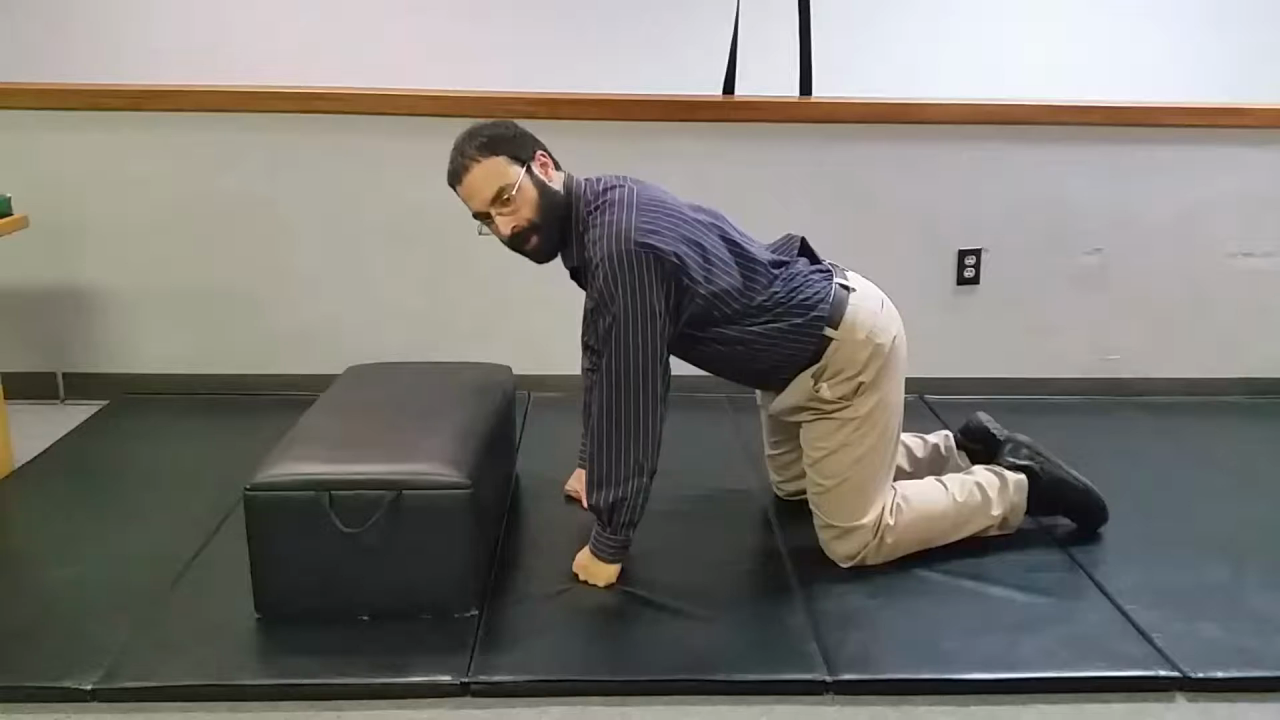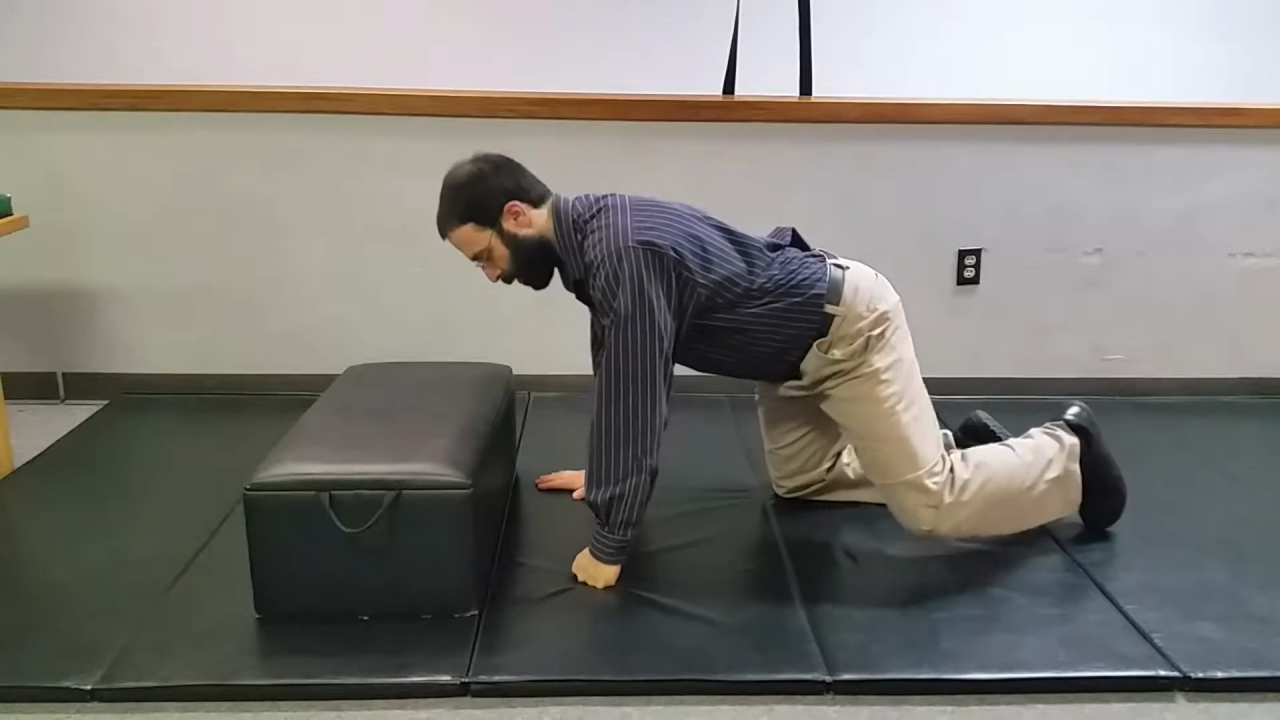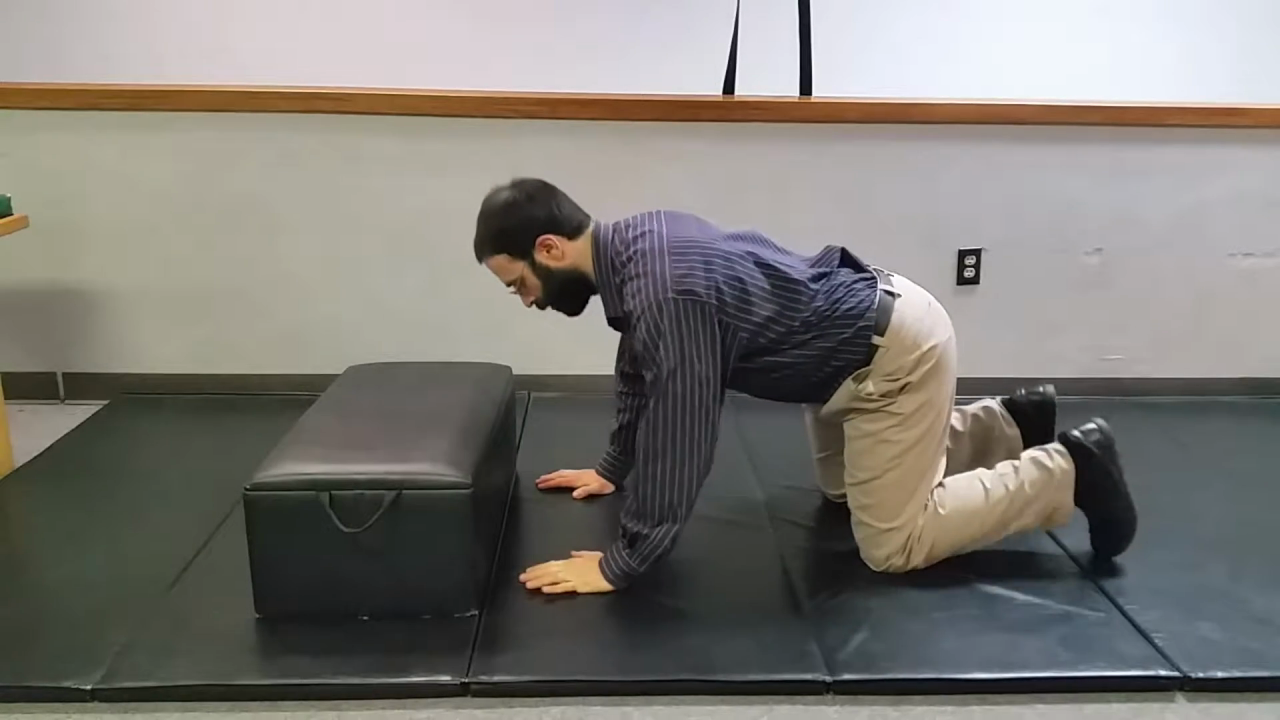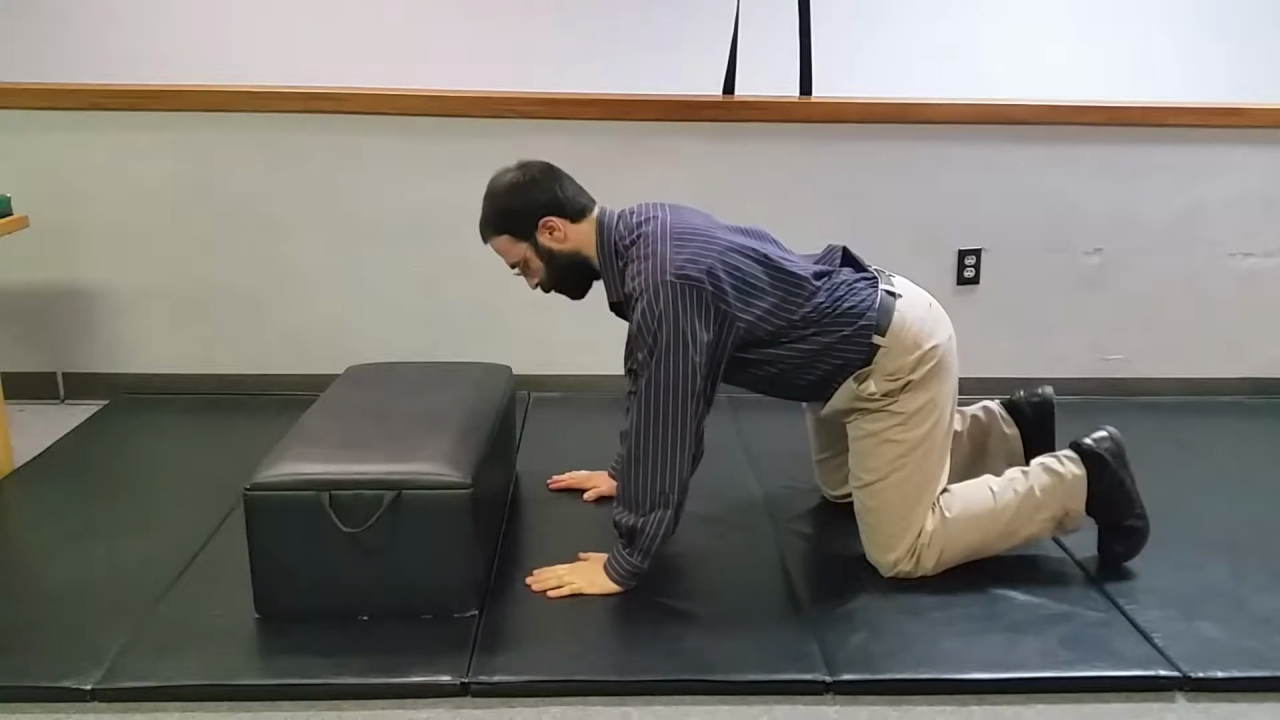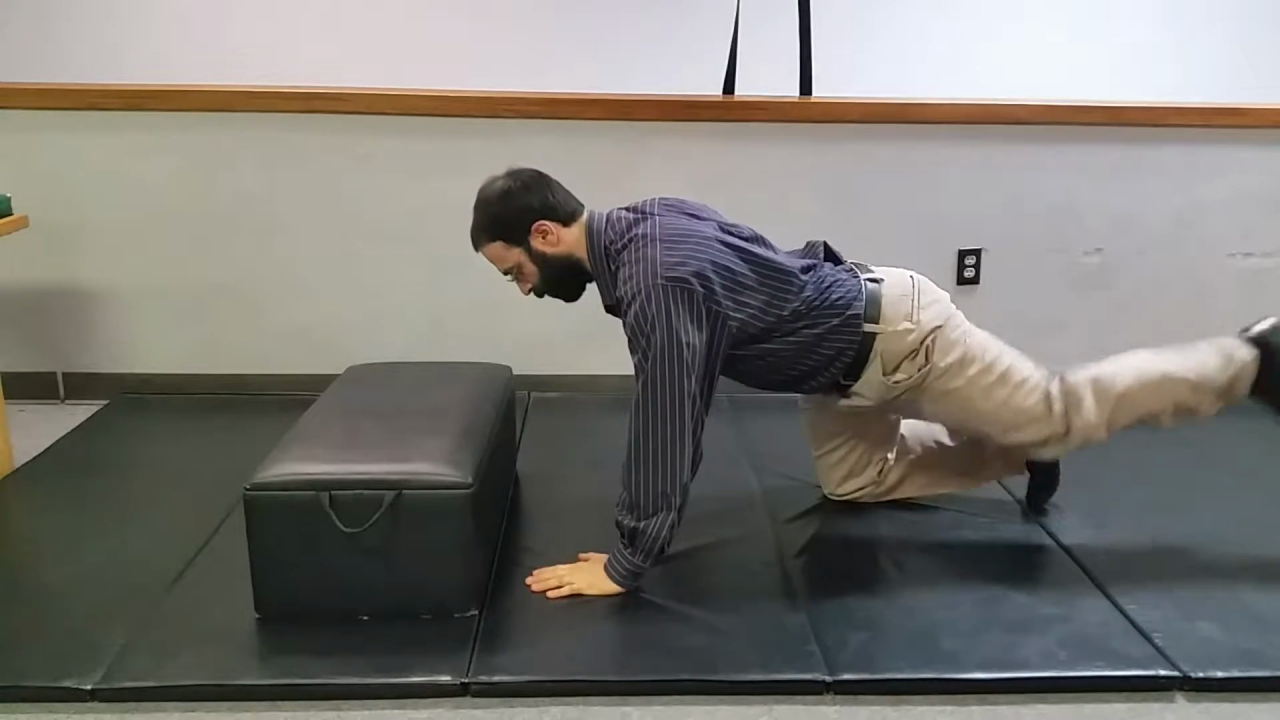
dt=1s
person 1, frame 1
left shoulder: (622, 244)
right shoulder: (599, 210)
left elbow: (633, 399)
right elbow: (602, 358)
left wrist: (608, 545)
right wrist: (591, 462)
left hip: (846, 345)
right hip: (812, 334)
left knee: (853, 537)
right knee: (795, 484)
left ankle: (1021, 484)
right ankle: (968, 449)
person 1, frame 2
left shoulder: (620, 250)
right shoulder: (592, 230)
left elbow: (636, 398)
right elbow: (617, 374)
left wrist: (608, 545)
right wrist: (601, 473)
left hip: (849, 324)
right hip: (801, 337)
left knee: (930, 500)
right knee: (801, 482)
left ankle: (1065, 447)
right ankle: (960, 445)
person 1, frame 3
left shoulder: (667, 295)
right shoulder: (634, 243)
left elbow: (679, 441)
right elbow: (639, 381)
left wrist: (617, 567)
right wrist: (611, 470)
left hip: (898, 351)
right hip: (865, 327)
left knee: (893, 544)
right knee: (845, 487)
left ankle: (1066, 466)
right ankle: (1013, 423)
person 1, frame 4
left shoulder: (666, 278)
right shoulder: (641, 233)
left elbow: (669, 423)
right elbow: (650, 382)
left wrist: (623, 566)
right wrist: (623, 473)
left hip: (895, 351)
right hip: (863, 330)
left knee: (903, 549)
right knee: (844, 486)
left ankle: (1080, 477)
right ankle: (1011, 425)
person 1, frame 5
left shoulder: (655, 281)
right shoulder: (640, 221)
left elbow: (667, 429)
left wrist: (623, 566)
left hip: (895, 335)
right hip: (853, 334)
left knee: (1055, 411)
right knee: (855, 482)
right ankle: (1008, 434)
